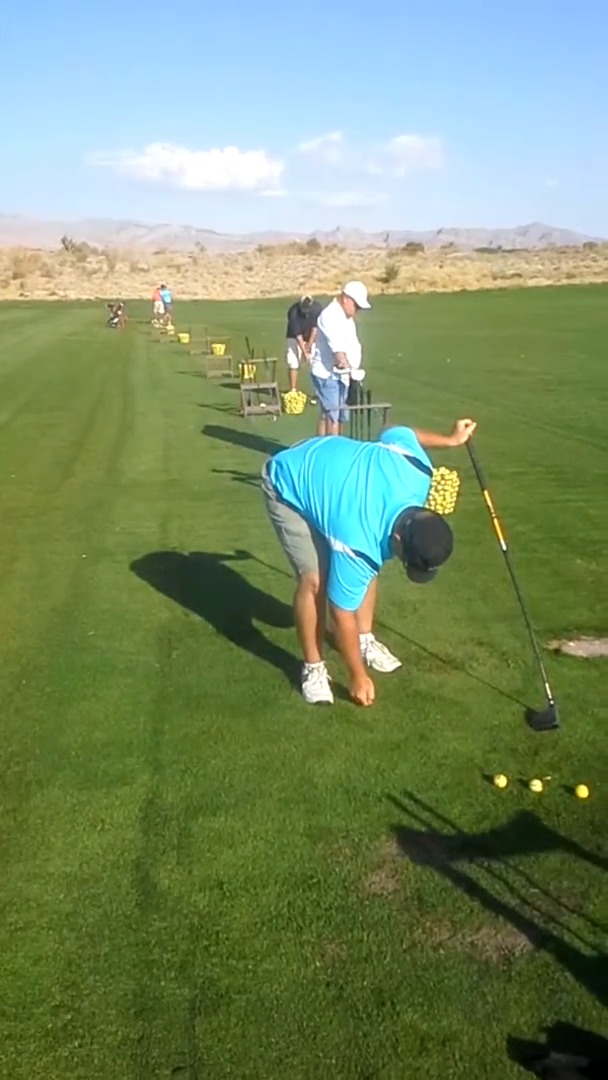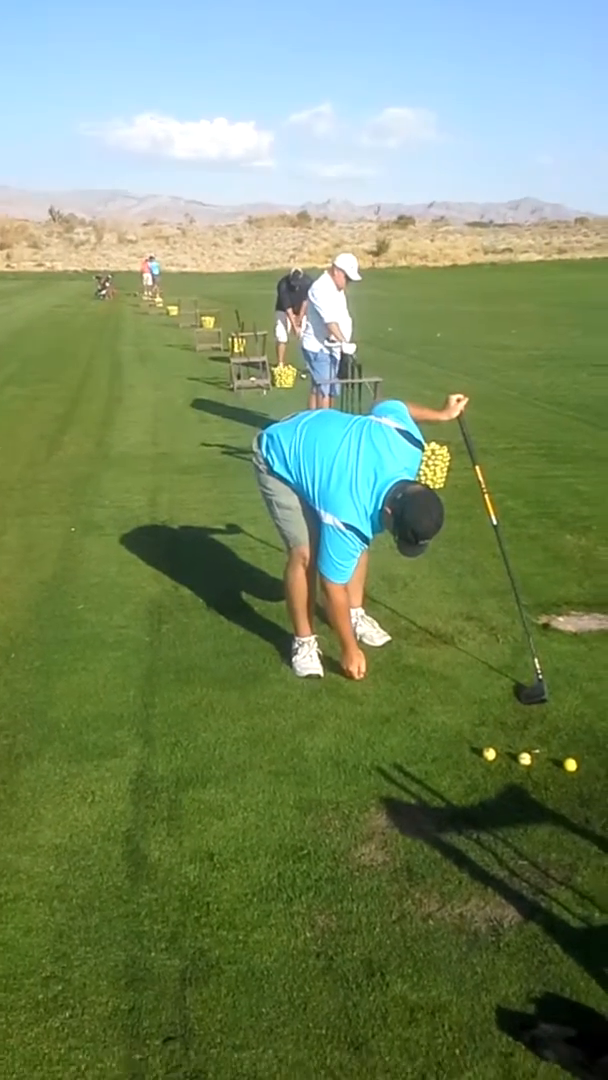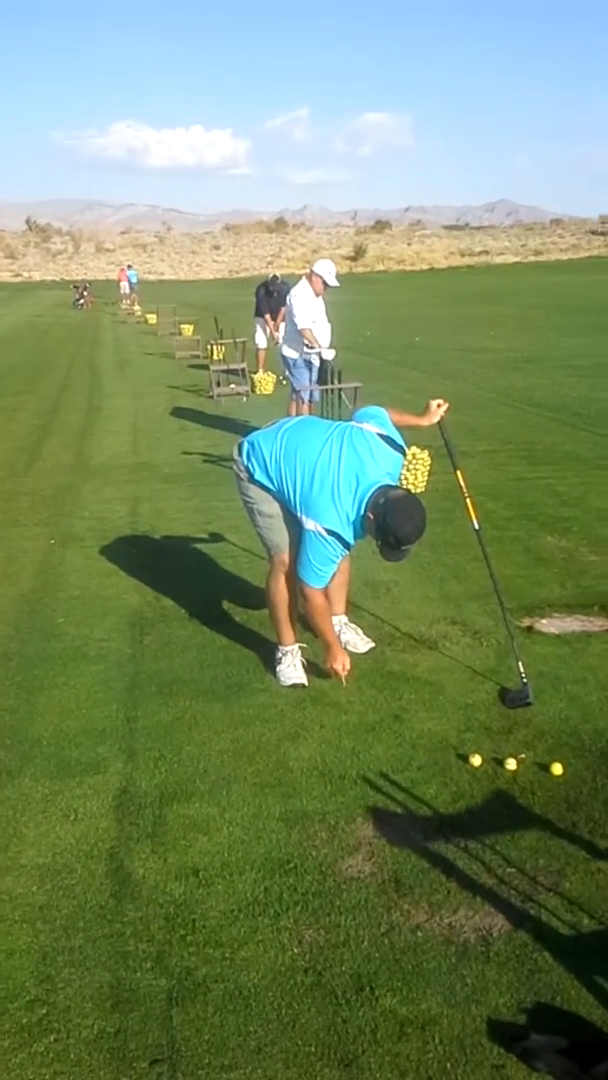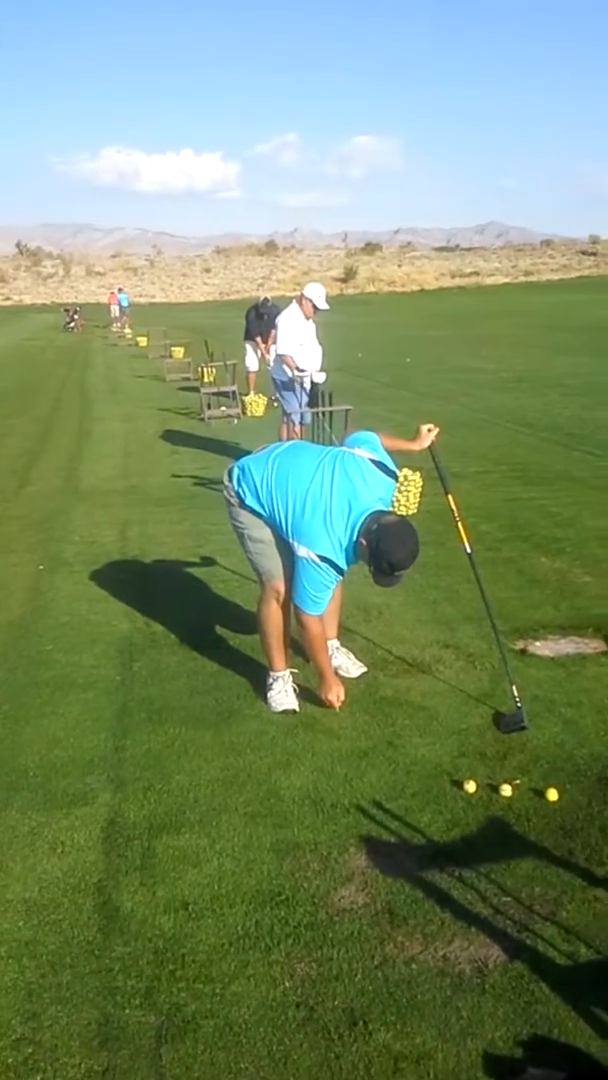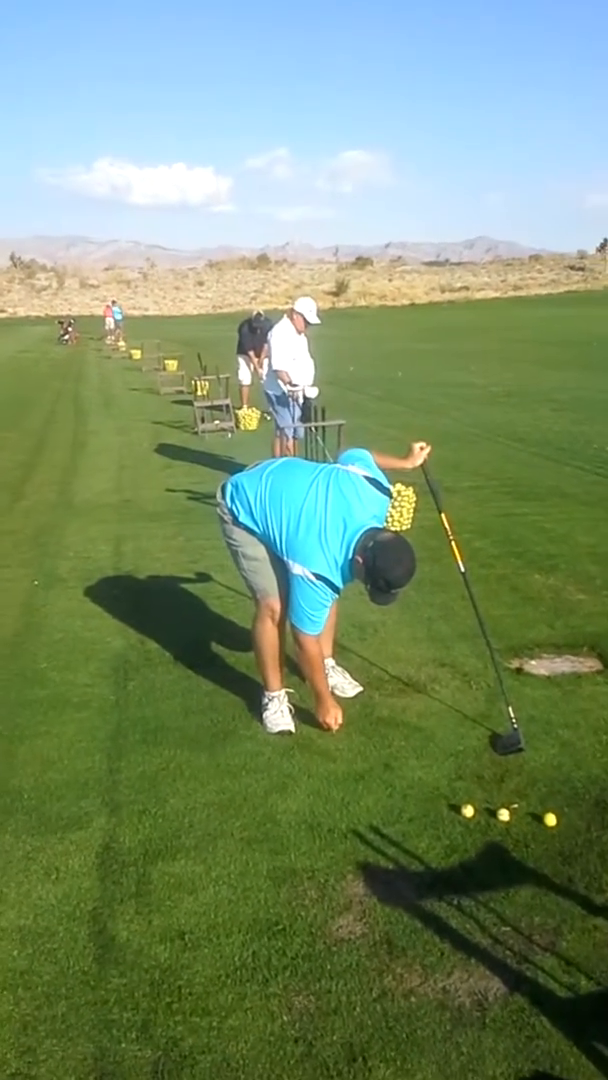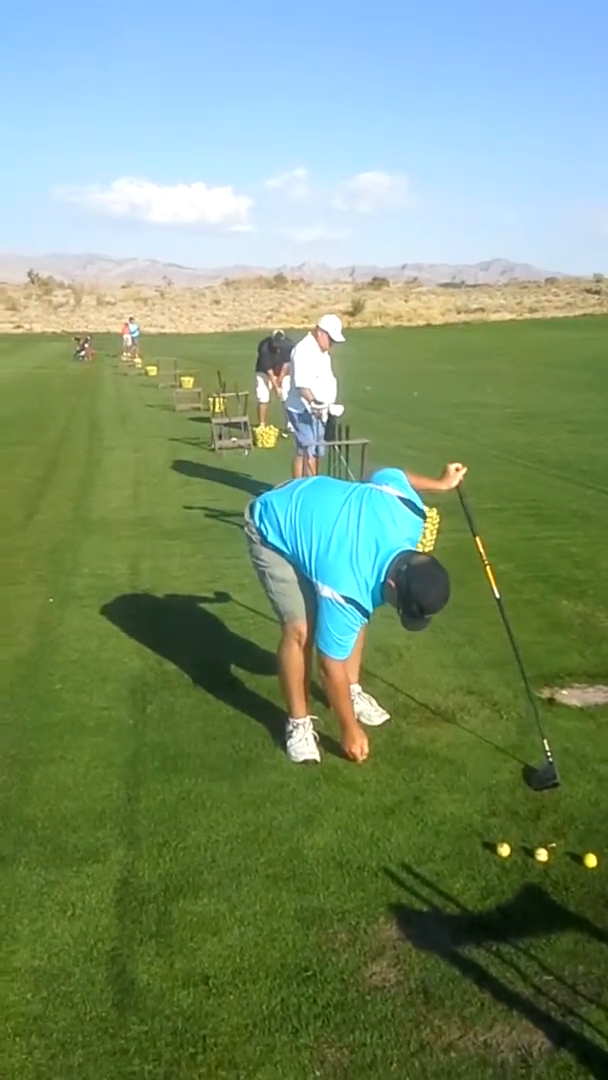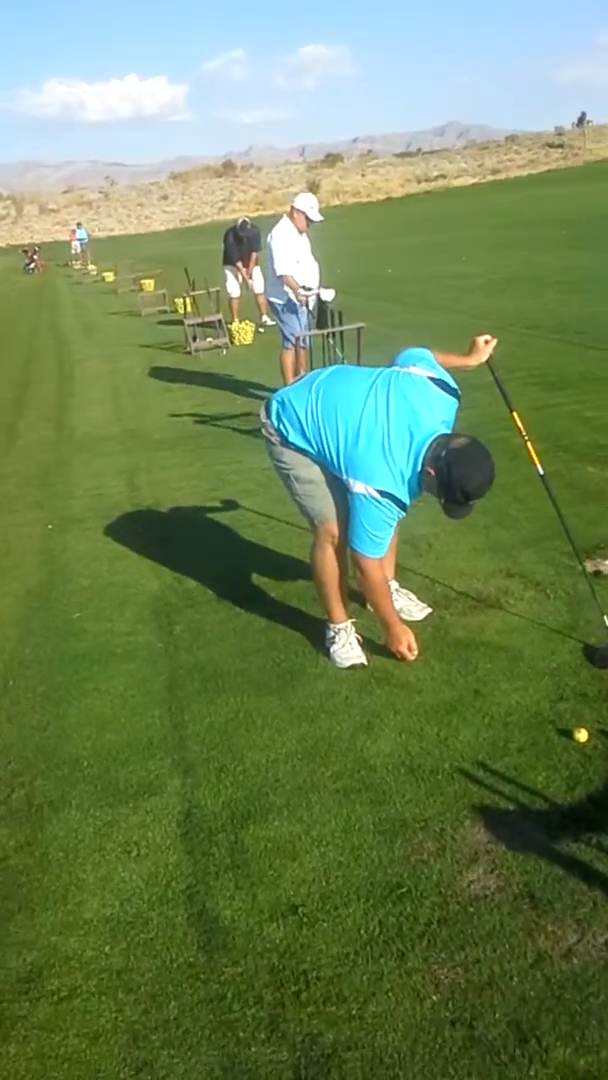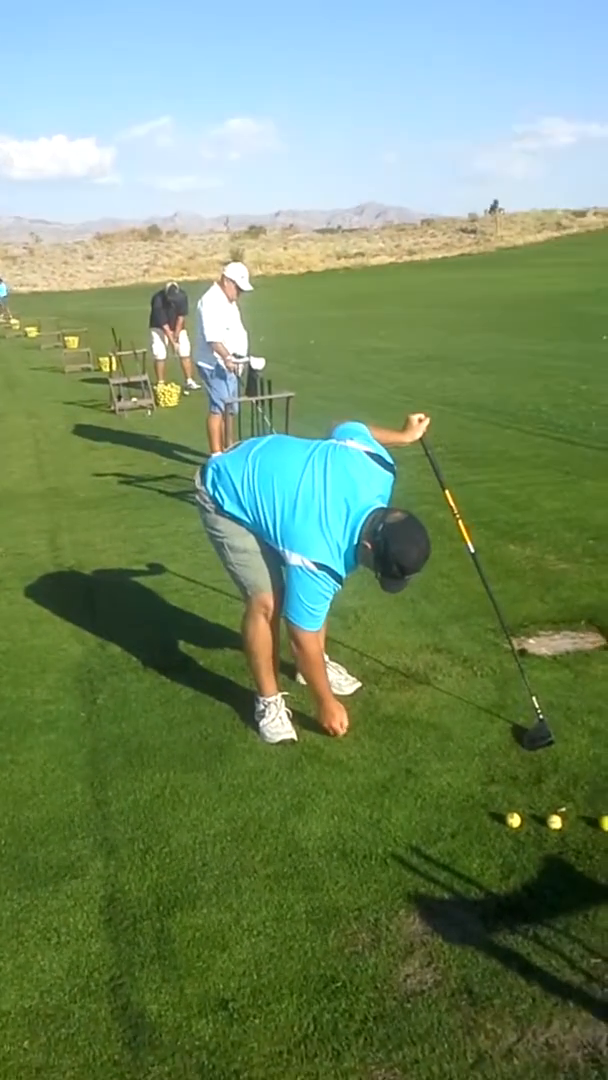
dt=0.4s
person 1, frame 1
left shoulder: (418, 472)
right shoulder: (358, 545)
left elbow: (396, 434)
right elbow: (342, 614)
left wrist: (450, 440)
right wrist: (358, 677)
left hip: (324, 458)
right hip: (287, 486)
left knee: (365, 570)
right knee: (315, 579)
left ankle: (365, 640)
right ankle: (313, 667)
person 1, frame 2
left shoulder: (409, 447)
right shoulder: (348, 519)
left elbow: (388, 407)
right elbow: (333, 586)
left wrist: (442, 414)
right wrist: (349, 649)
left hip: (315, 432)
right hip: (278, 459)
left knee: (357, 543)
right knee: (305, 552)
left ankle: (355, 614)
right ankle: (303, 641)
person 1, frame 3
left shoulder: (391, 452)
right shoulder: (329, 525)
left elbow: (369, 412)
right elbow: (311, 591)
left wrist: (423, 419)
right wrist: (333, 649)
left hip: (296, 439)
right hip: (259, 468)
left knee: (339, 550)
right knee: (286, 561)
left ankle: (338, 621)
right ankle: (287, 650)
person 1, frame 4
left shoulder: (382, 476)
right shoulder: (322, 551)
left elbow: (361, 437)
right elbow: (308, 619)
left wrist: (414, 444)
right wrist: (327, 679)
right hip: (249, 492)
left knee: (331, 576)
right knee: (278, 587)
left ankle: (331, 647)
right ankle: (278, 676)
person 1, frame 5
left shoulder: (376, 494)
right shoulder: (318, 569)
left elbow: (354, 455)
right elbow: (306, 639)
left wrist: (406, 462)
right wrist: (324, 701)
right hip: (242, 509)
left knee: (324, 597)
right knee: (274, 605)
left ankle: (326, 666)
right ankle: (273, 696)
person 1, frame 6
left shoulder: (410, 514)
right shoulder: (348, 591)
left elbow: (388, 475)
right elbow: (331, 664)
left wrist: (441, 484)
right wrist: (350, 731)
right hip: (271, 528)
right knee: (301, 629)
left ankle: (352, 692)
right ankle: (298, 724)
person 1, frame 7
left shoulder: (443, 395)
right shoulder: (383, 485)
left elbow: (413, 356)
right elbow: (366, 563)
left wrist: (469, 359)
right wrist: (394, 629)
right hip: (290, 428)
right knee: (333, 529)
left ankle: (389, 588)
right ankle: (338, 627)
person 1, frame 8
left shoulder: (380, 469)
right shoulder: (319, 558)
left elbow: (348, 429)
right elbow: (302, 637)
left wrist: (403, 435)
right wrist: (327, 704)
right hip: (225, 496)
right knee: (266, 601)
left ankle: (318, 664)
right ankle: (268, 701)
